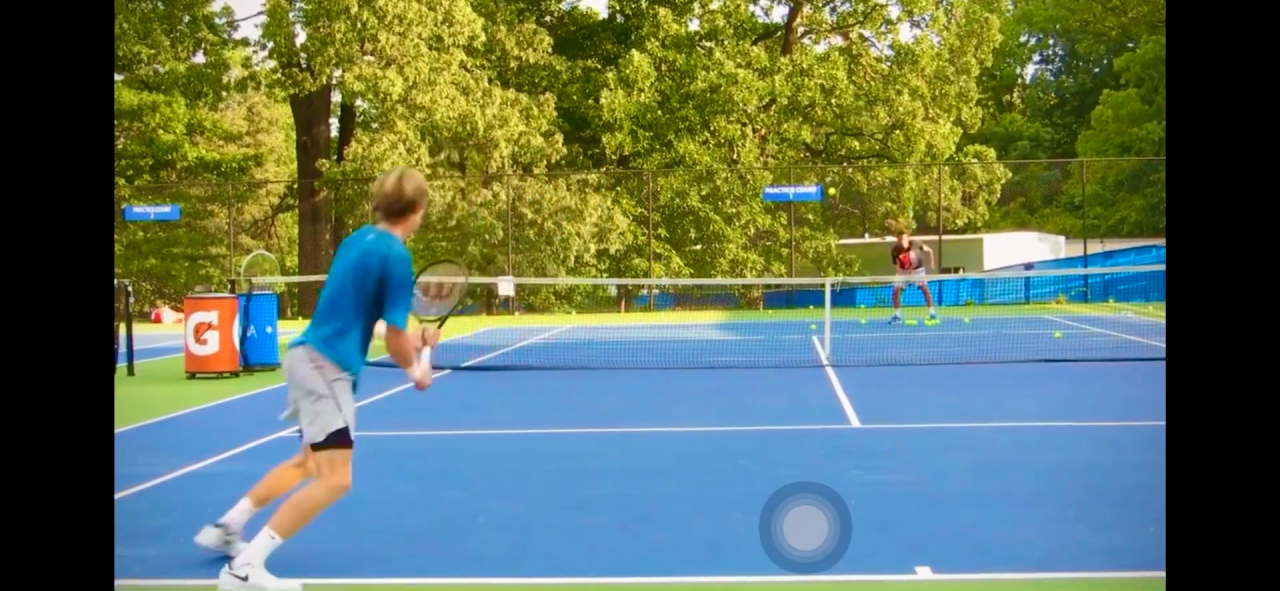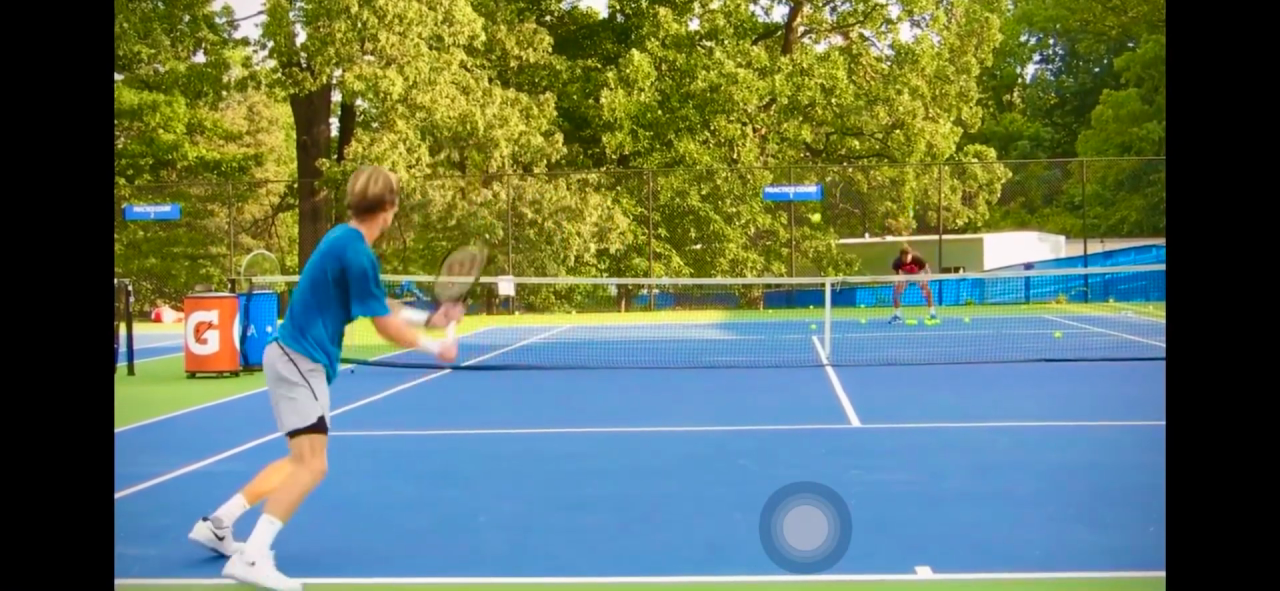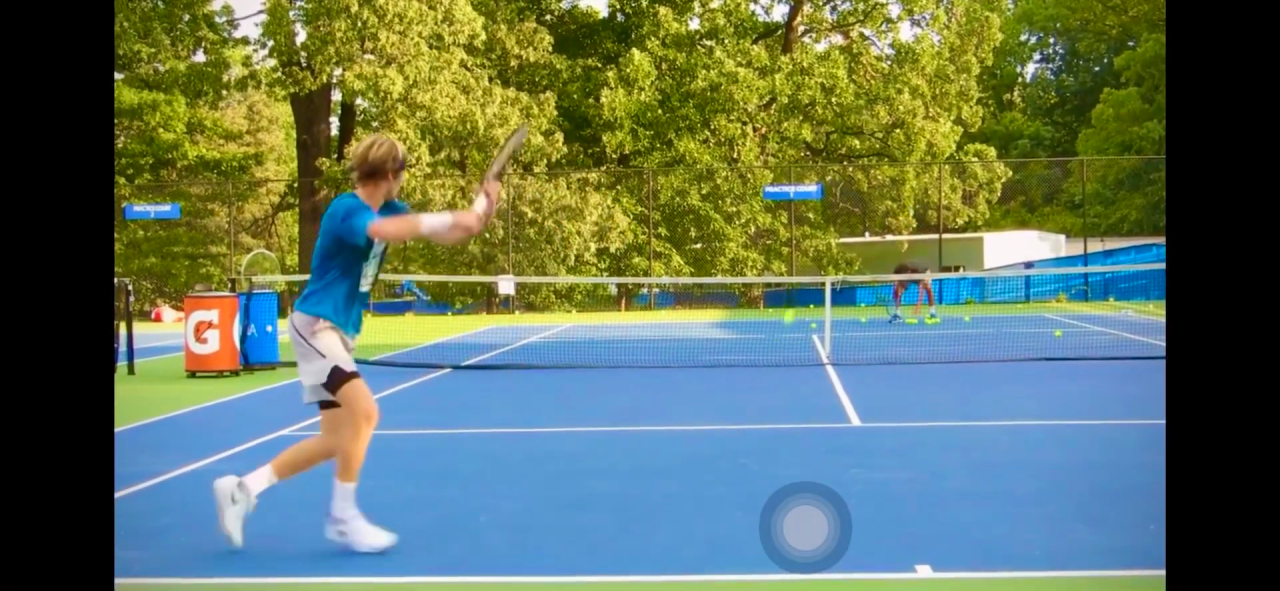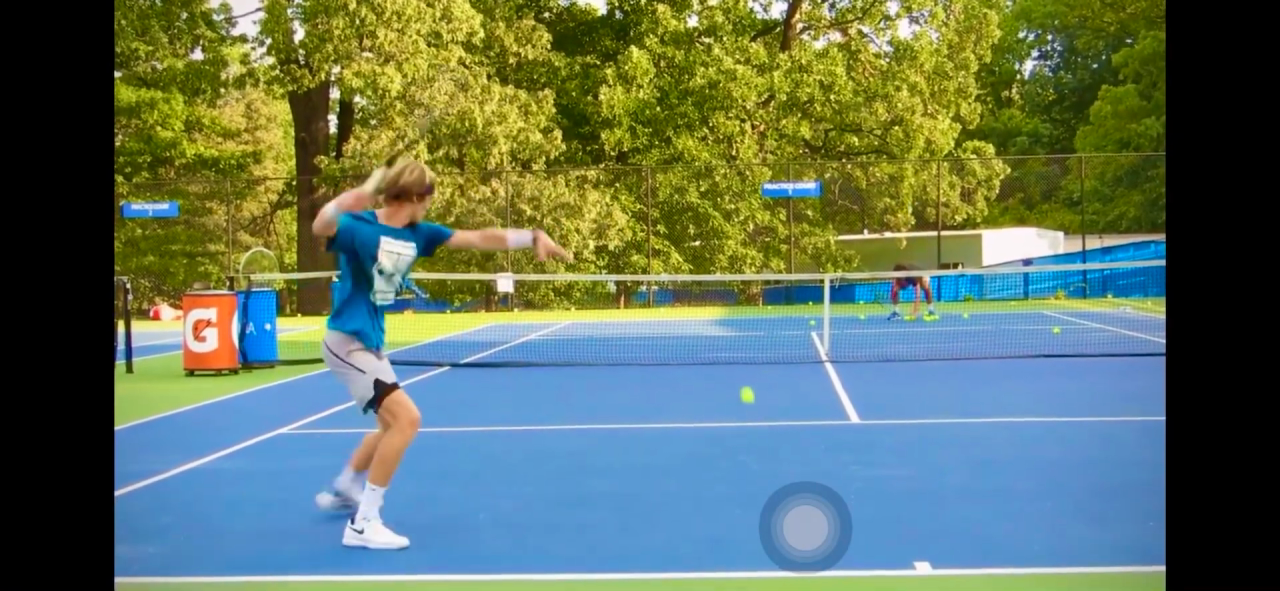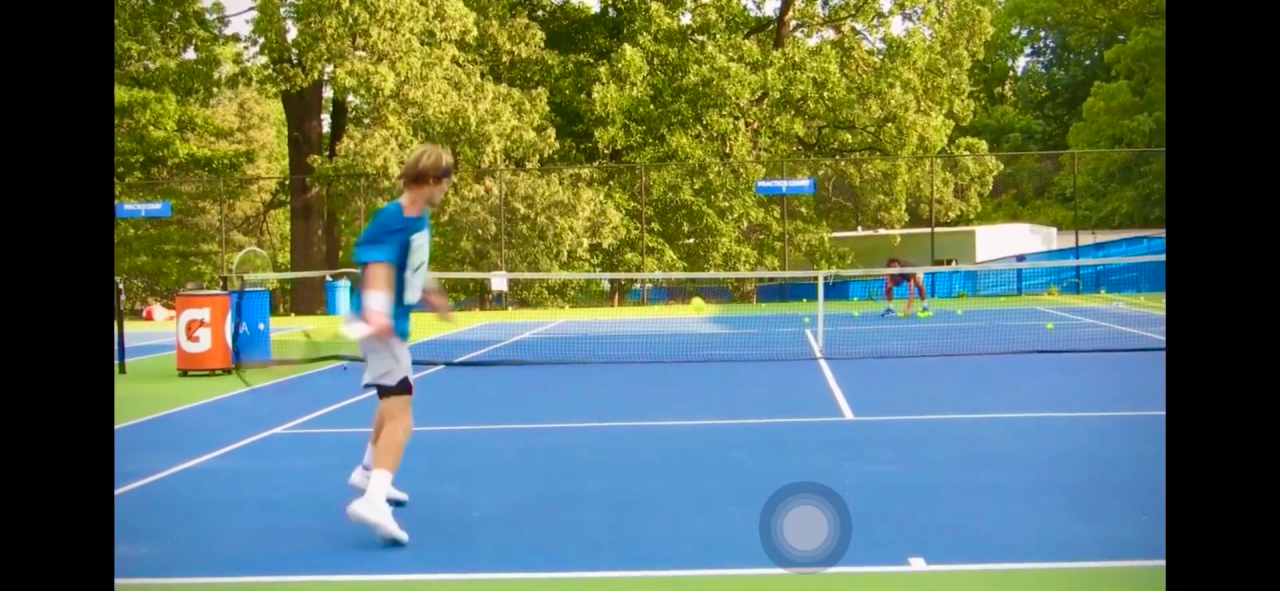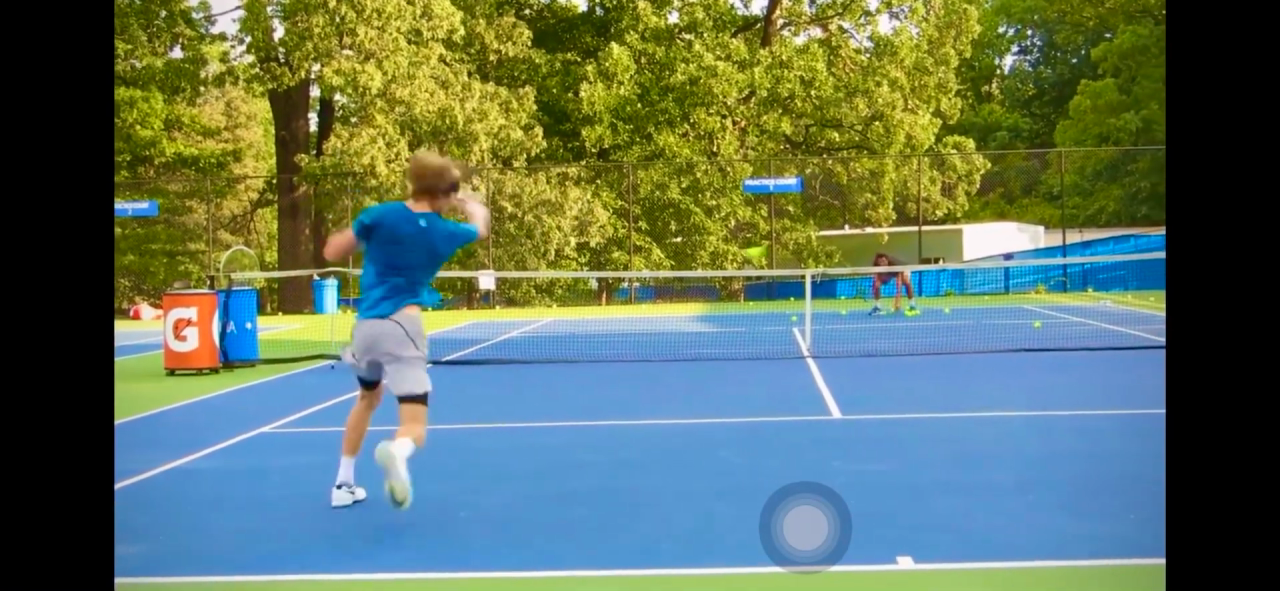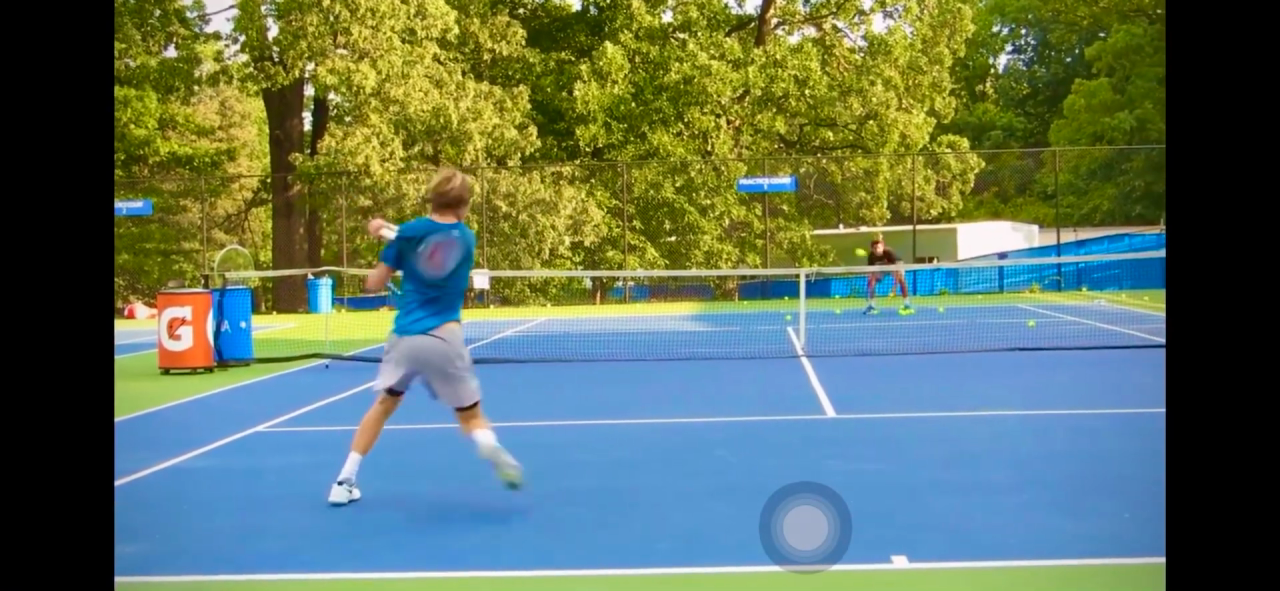
dt=0.2s
person 1, frame 1
left shoulder: (357, 241)
right shoulder: (396, 258)
right elbow: (395, 338)
left wrist: (411, 339)
right wrist: (415, 370)
left hip: (309, 356)
right hip: (325, 369)
left knee: (308, 464)
right knee: (334, 480)
left ankle: (224, 527)
person 1, frame 2
left shoulder: (349, 244)
right shoulder: (353, 251)
left elbow: (387, 307)
right elbow: (387, 324)
left wrist: (429, 318)
right wrist: (435, 347)
left hip: (304, 360)
right hip: (298, 360)
left knee: (300, 461)
right knee: (310, 465)
left ankle: (216, 525)
person 1, frame 3
left shoulder: (388, 210)
right shoulder: (345, 208)
left elbow: (440, 231)
right elbow: (380, 233)
left wrist: (479, 207)
right wrist: (455, 219)
left hip: (336, 330)
right hip: (315, 326)
left knee: (335, 438)
right knee: (363, 411)
left ankle: (241, 491)
right ankle: (346, 519)
person 1, frame 4
left shoulder: (418, 233)
right shoulder: (357, 225)
left elbow: (476, 238)
right elbow: (320, 227)
left wrist: (533, 237)
right wrist: (348, 200)
left hip: (368, 342)
right hip: (347, 342)
left knee: (393, 423)
right knee: (406, 419)
left ankle: (344, 488)
right ankle: (363, 523)
person 1, frame 5
left shoulder: (419, 219)
right shoulder: (393, 226)
right elbow: (376, 274)
left wrist: (427, 292)
right wrist: (376, 315)
left hip: (391, 326)
right hip: (383, 330)
left knee: (394, 402)
right knee: (399, 417)
left ankle: (367, 473)
right ankle: (372, 502)
person 1, frame 6
left shoulder: (378, 215)
right shoulder: (448, 233)
left elbow: (332, 253)
right elbow: (481, 227)
right wrist: (472, 205)
left hip: (366, 325)
right hip: (403, 327)
left knee: (367, 400)
right knee: (414, 424)
left ankle: (344, 483)
right ankle: (396, 452)
person 1, frame 7
left shoulder: (411, 231)
right shoulder: (466, 238)
left elbow: (374, 284)
left wrist: (382, 270)
right wrist: (388, 231)
left hip: (406, 340)
right hip: (446, 340)
left knee: (384, 405)
right knee: (471, 419)
left ankle: (344, 482)
right ankle: (490, 444)
